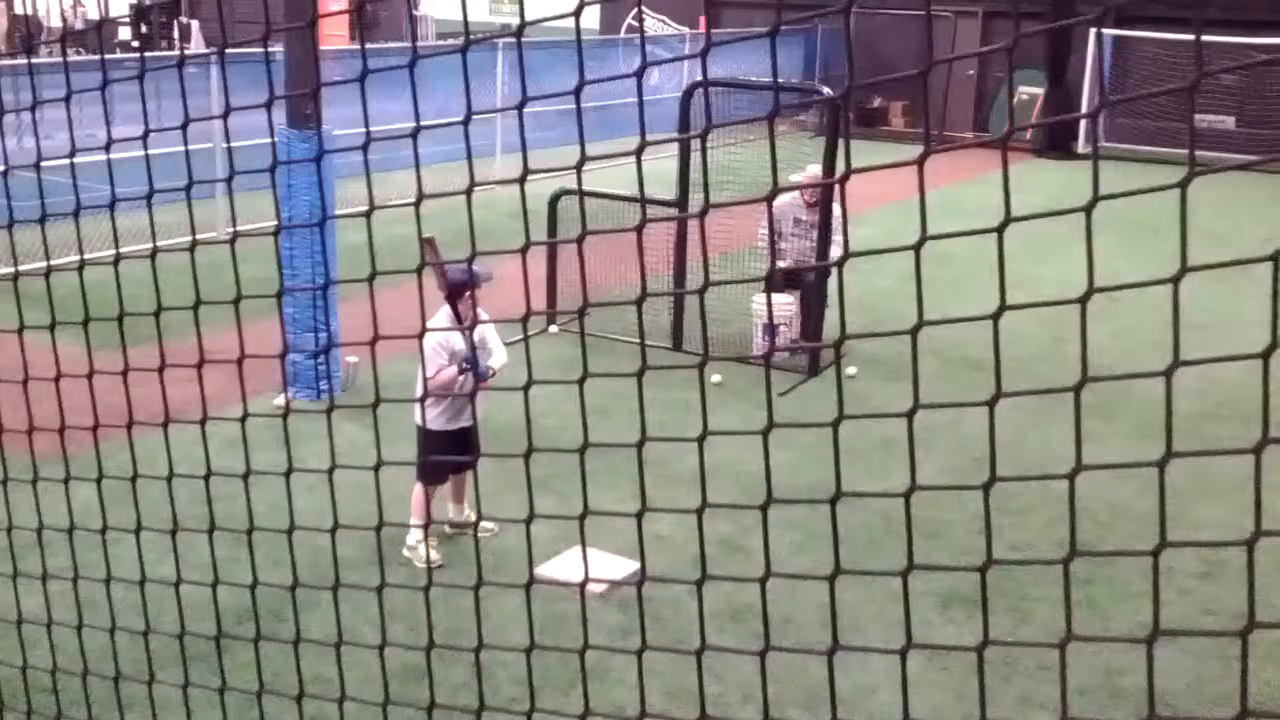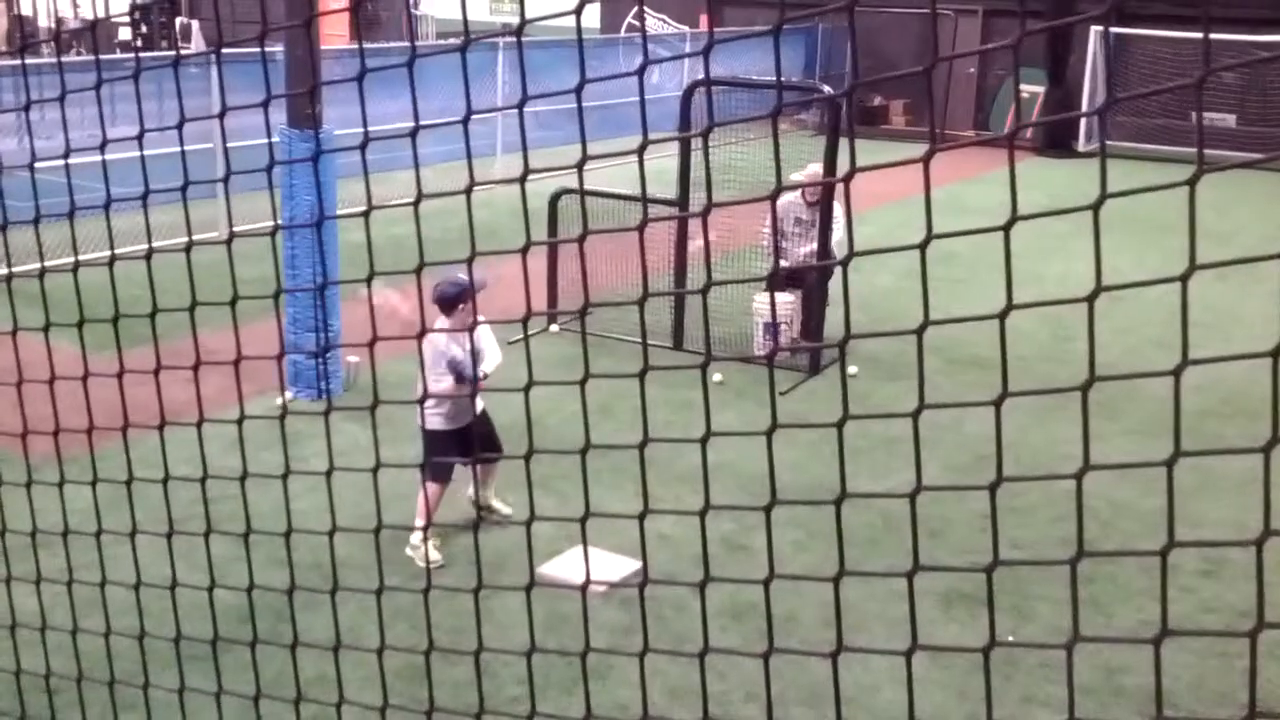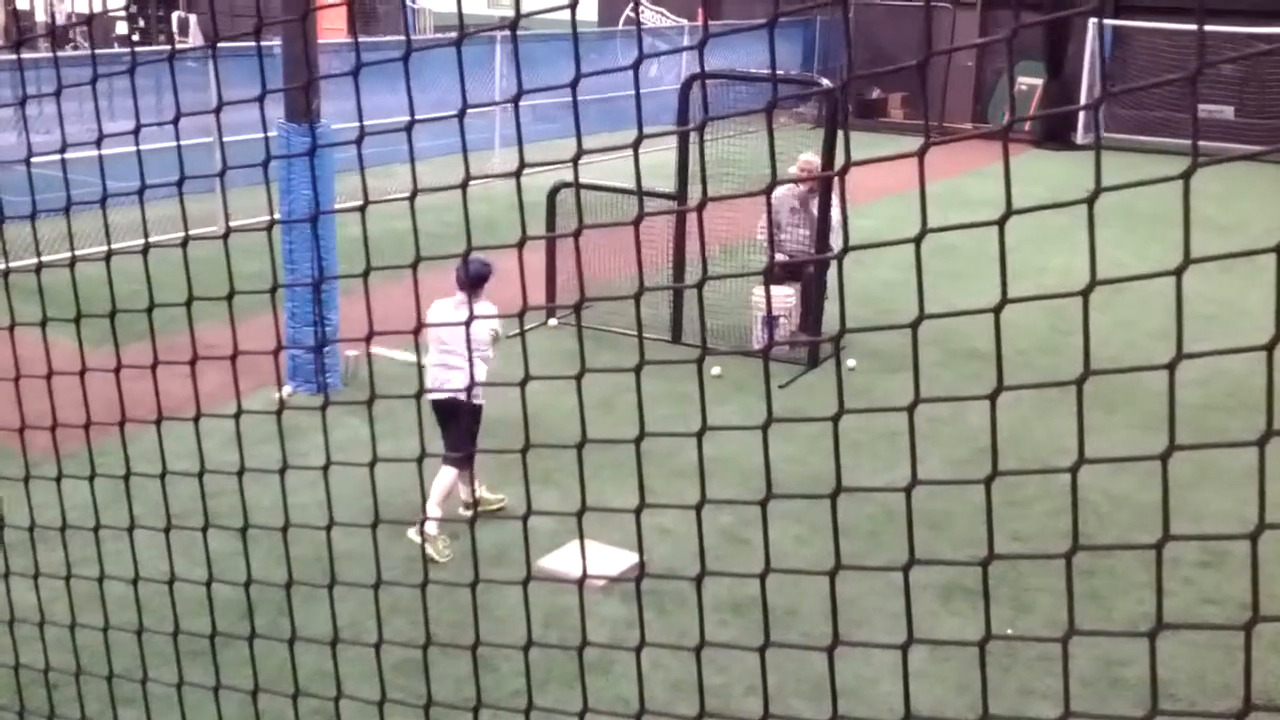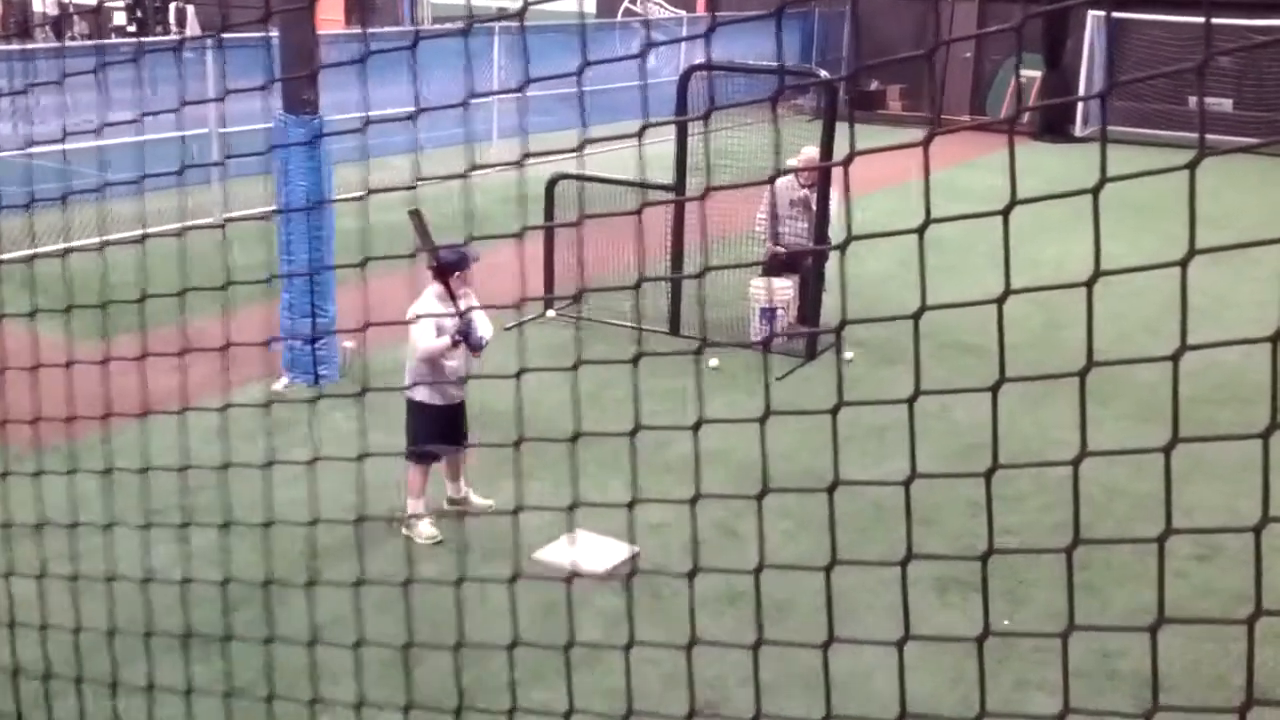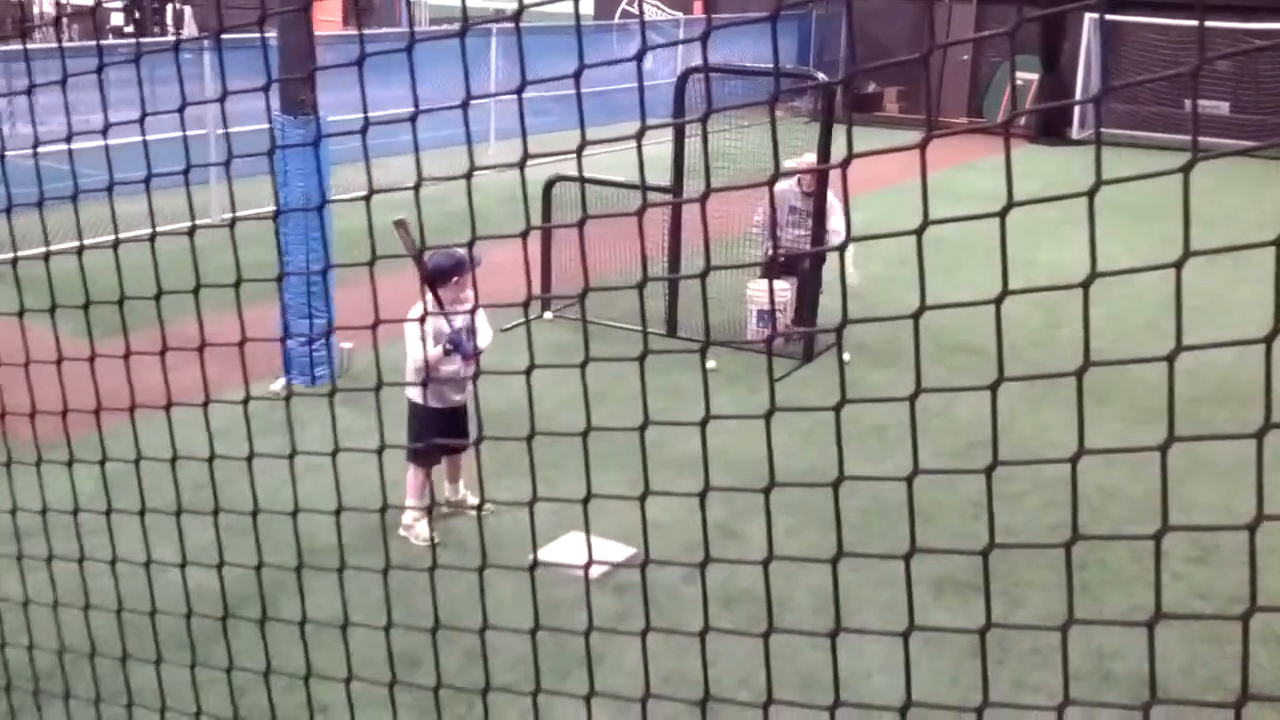
dt=1s
person 1, frame 1
left shoulder: (478, 318)
right shoulder: (436, 332)
left elbow: (499, 351)
right elbow: (433, 383)
left wrist: (489, 368)
right wrist: (462, 366)
left hip: (465, 411)
right hip: (437, 418)
left knee: (461, 468)
right knee: (430, 478)
left ankle: (459, 517)
right ankle: (416, 537)
person 1, frame 2
left shoulder: (477, 324)
right shoulder: (437, 343)
left elbow: (493, 355)
right elbow: (445, 391)
left wrist: (479, 374)
right wrist: (462, 379)
left hip: (471, 409)
right hip: (441, 418)
left knee: (491, 455)
right knee: (438, 479)
left ankle: (483, 500)
right ankle: (419, 536)
person 1, frame 3
left shoulder: (436, 308)
right shoulder: (490, 314)
left hip: (437, 388)
right hip: (465, 392)
left knee: (463, 447)
right knee: (455, 457)
left ankle: (471, 494)
right ankle: (429, 523)
person 1, frame 4
left shoulder: (464, 296)
right shoulder: (423, 309)
left elbow: (484, 324)
right elbow: (422, 351)
left wrist: (479, 338)
right wrist: (455, 338)
left hip: (454, 389)
right hip: (426, 394)
left knee: (455, 446)
right knee: (423, 456)
left ankle: (458, 494)
right ankle: (414, 515)
person 1, frame 5
left shoulder: (468, 300)
right shoulder: (420, 316)
left elbow: (484, 332)
right elbow: (417, 362)
left wrist: (473, 347)
right wrist: (446, 348)
left hip: (458, 392)
right hip: (427, 399)
left knee: (456, 449)
right knee: (423, 460)
left ankle: (454, 496)
right ankle: (412, 517)
